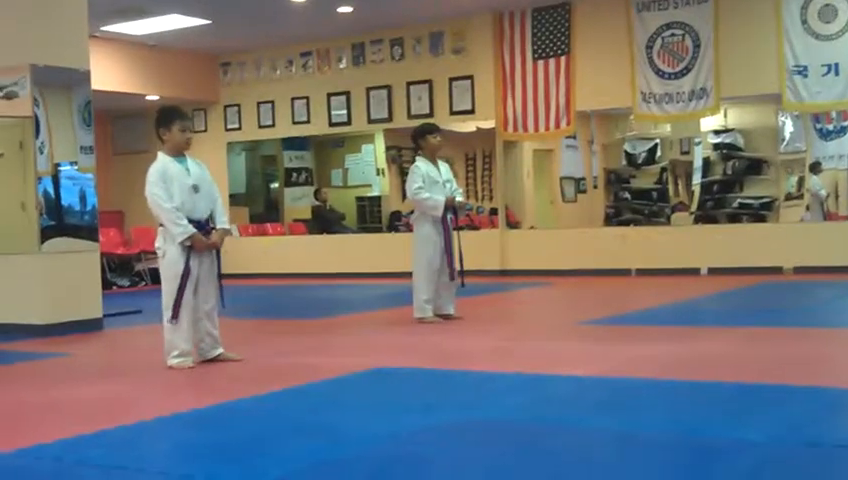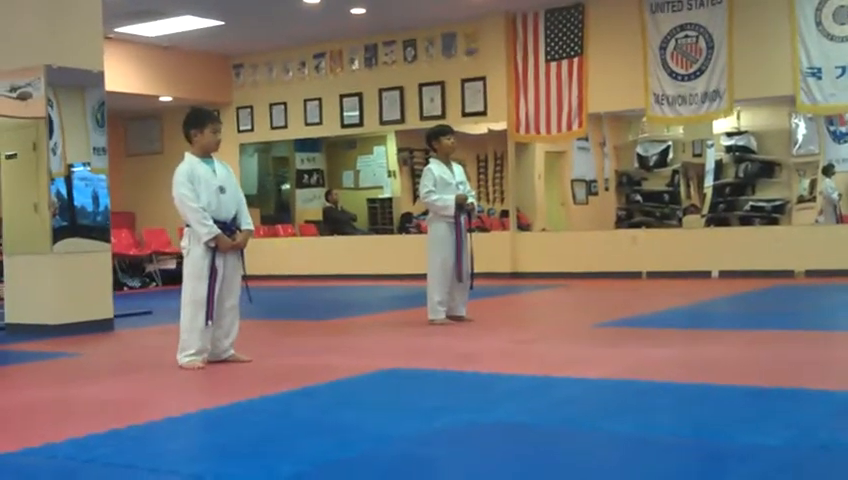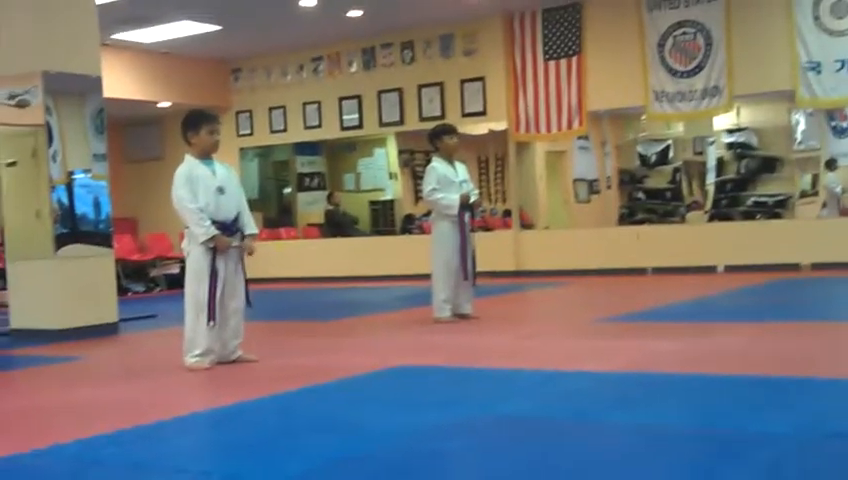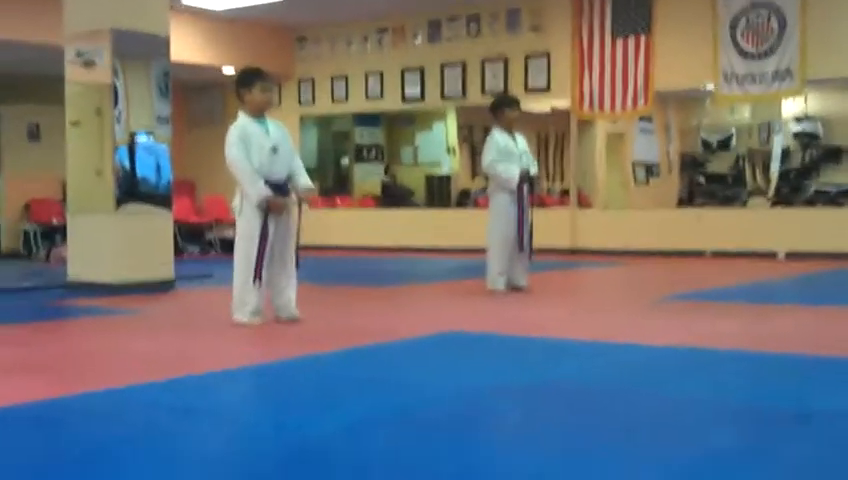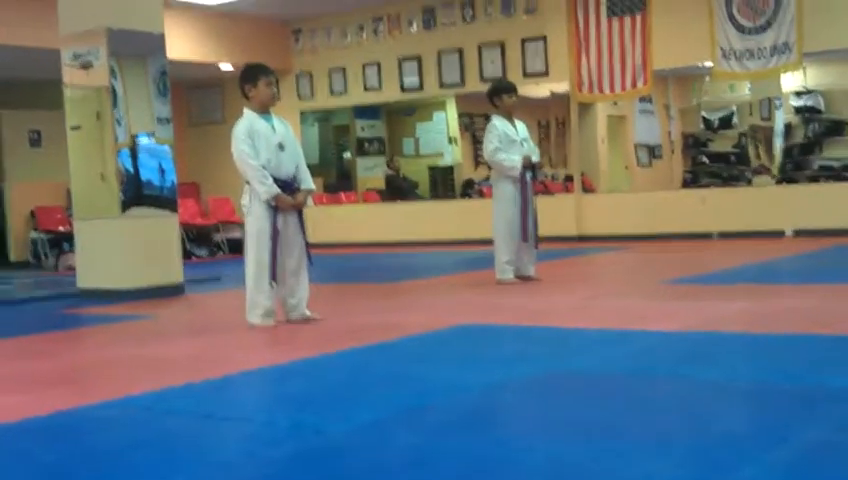
dt=1s
person 1, frame 1
left shoulder: (199, 167)
right shoulder: (158, 170)
left elbow: (215, 199)
right elbow: (164, 209)
left wrist: (221, 230)
right wrist: (192, 236)
left hip: (206, 240)
right hip: (177, 243)
left knee: (207, 300)
right knee: (179, 301)
left ankle: (210, 350)
right ankle: (180, 355)
person 1, frame 2
left shoulder: (224, 168)
right shoulder: (185, 170)
left elbow: (239, 200)
right elbow: (191, 209)
left wrist: (245, 230)
right wrist: (216, 236)
left hip: (231, 241)
right hip: (202, 242)
left knee: (229, 298)
right knee: (198, 298)
left ankle: (222, 349)
right ankle: (191, 353)
person 1, frame 3
left shoulder: (226, 171)
right shoulder: (185, 172)
left elbow: (240, 203)
right elbow: (188, 209)
left wrist: (249, 235)
right wrist: (213, 236)
left hip: (232, 241)
right hip: (204, 244)
left knee: (233, 299)
right knee: (202, 300)
left ankle: (230, 350)
right ankle: (198, 354)
person 1, frame 4
left shoulder: (278, 128)
right shoulder: (238, 130)
left elbow: (292, 159)
right elbow: (241, 168)
left wrist: (304, 186)
right wrist: (267, 197)
left hip: (283, 200)
right hip: (254, 203)
left knee: (284, 258)
right knee: (251, 257)
left ankle: (285, 310)
right ankle: (246, 311)
person 1, frame 5
left shoulder: (283, 125)
right shoulder: (244, 127)
left elbow: (298, 158)
right elbow: (249, 166)
left wrist: (304, 189)
right wrist: (276, 195)
left hip: (291, 198)
right hip: (263, 200)
left knee: (295, 255)
right knee: (262, 256)
left ankle: (297, 309)
right ankle: (260, 313)
person 2, frame 1
left shoulder: (444, 167)
right shoulder: (418, 168)
left elbow: (454, 189)
right elbow: (415, 194)
left wrist: (458, 201)
right wrist: (442, 202)
left hip: (444, 222)
right hip: (427, 222)
left knee: (447, 266)
right knee: (427, 266)
left ankle: (444, 308)
right ankle: (424, 311)
person 2, frame 2
left shoulder: (459, 169)
right shoulder: (431, 170)
left elbow: (468, 192)
right elbow: (426, 197)
left wrist: (470, 203)
right wrist: (453, 201)
left hip: (458, 223)
right hip: (441, 224)
left knee: (461, 267)
right knee: (441, 268)
left ankle: (456, 310)
right ankle: (437, 313)
person 2, frame 3
left shoulder: (461, 167)
right shoulder: (434, 168)
left elbow: (470, 190)
right elbow: (429, 195)
left wrist: (473, 200)
right wrist: (457, 201)
left hip: (462, 221)
right hip: (445, 222)
left knee: (465, 265)
right knee: (446, 266)
left ankle: (462, 307)
right ankle: (442, 311)
person 2, frame 4
left shoulder: (521, 139)
right shoulder: (494, 139)
left elbow: (530, 163)
right elbow: (489, 165)
left wrist: (532, 174)
right wrist: (516, 175)
left hip: (520, 194)
right hip: (503, 193)
left knee: (521, 237)
right knee: (501, 238)
left ankle: (517, 279)
right ankle: (497, 282)
person 2, frame 5
left shoulder: (521, 125)
right shoulder: (495, 126)
left elbow: (532, 149)
right elbow: (492, 155)
left wrist: (534, 161)
right wrist: (519, 162)
left hip: (524, 181)
right hip: (506, 181)
left knee: (527, 225)
right knee: (507, 226)
left ankle: (525, 269)
right ankle: (505, 272)
